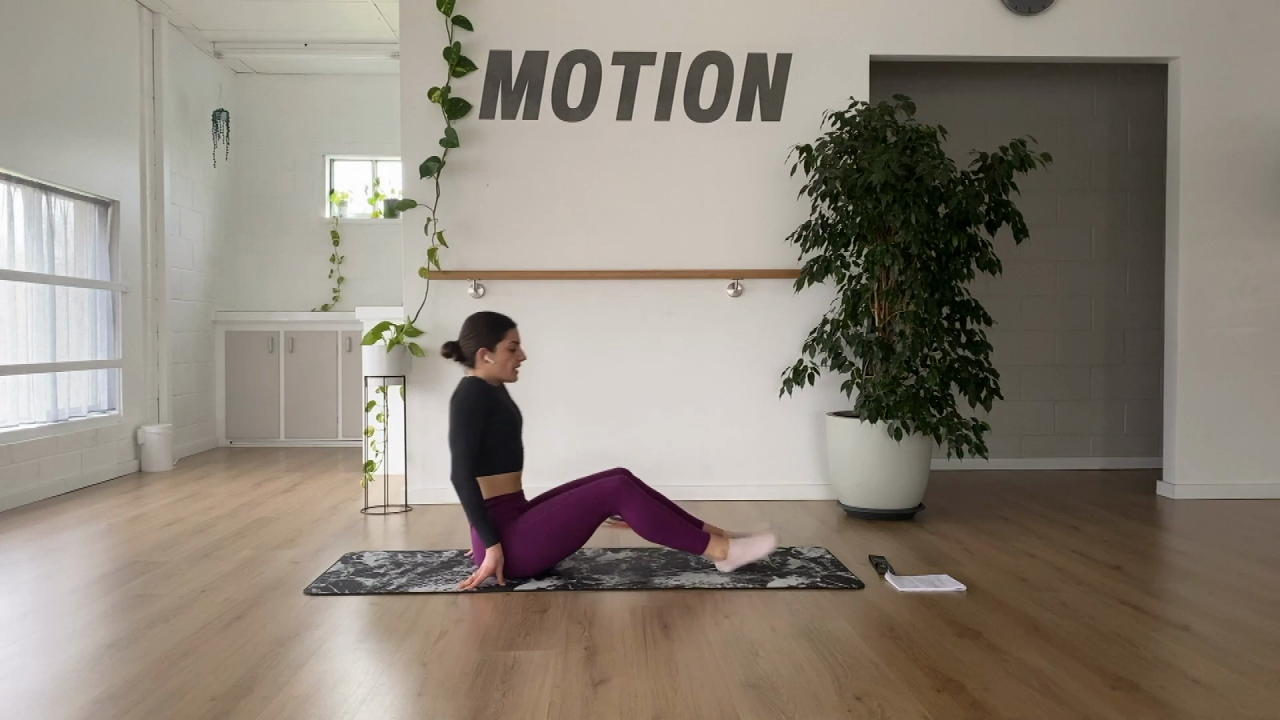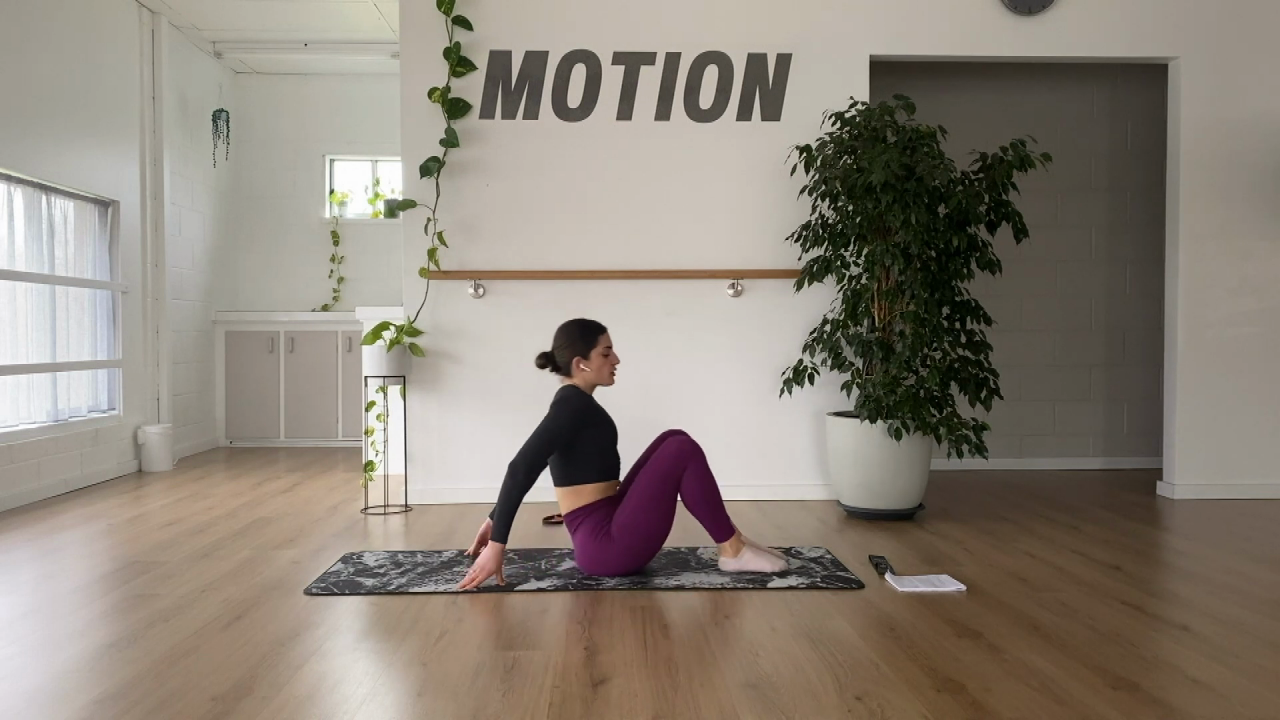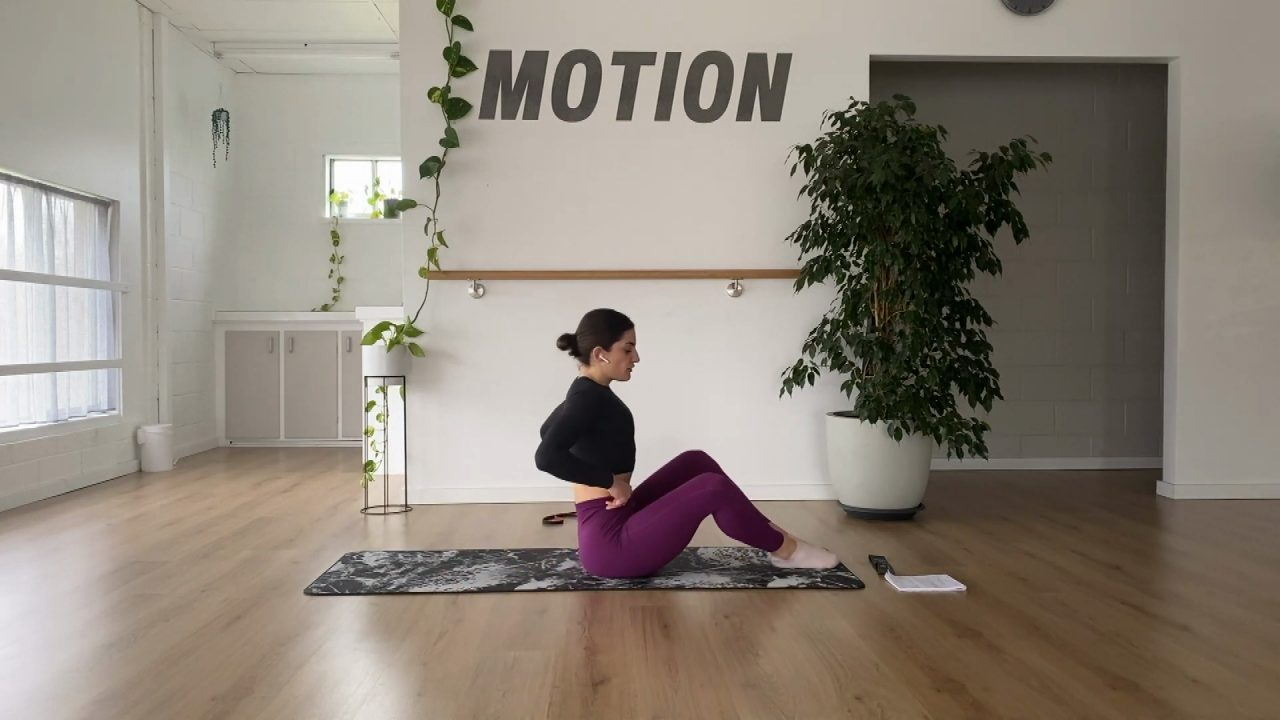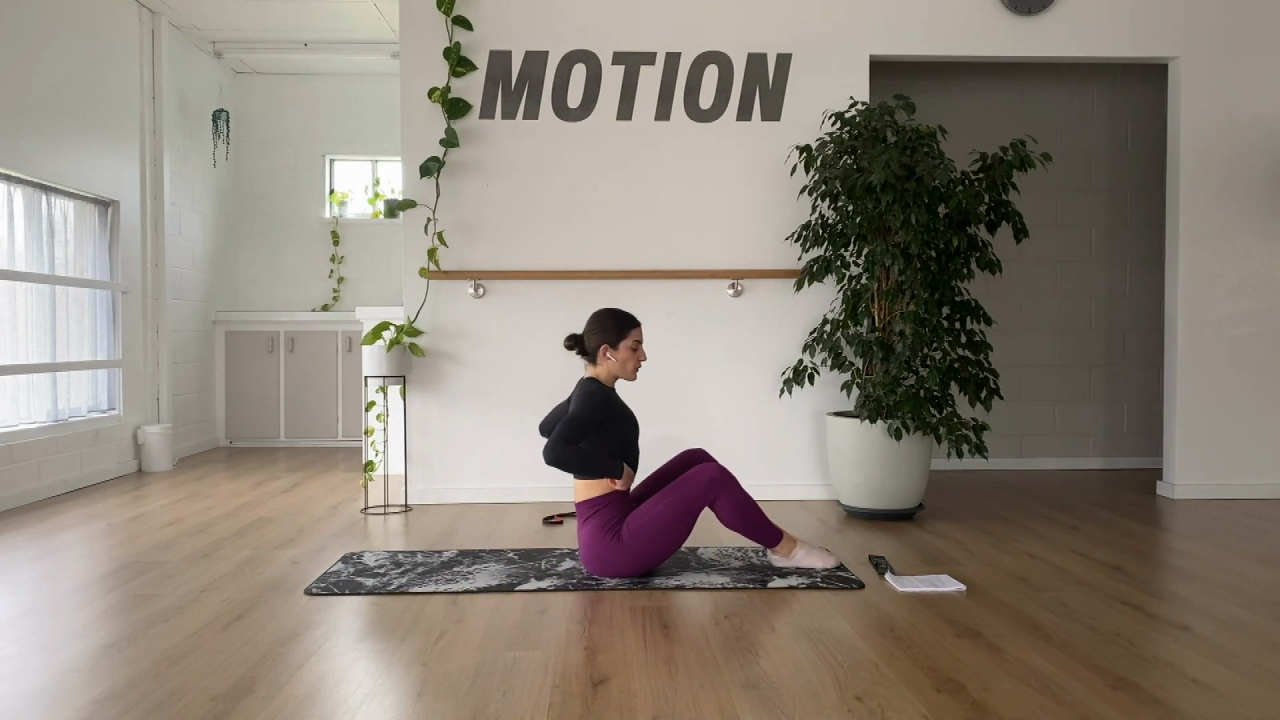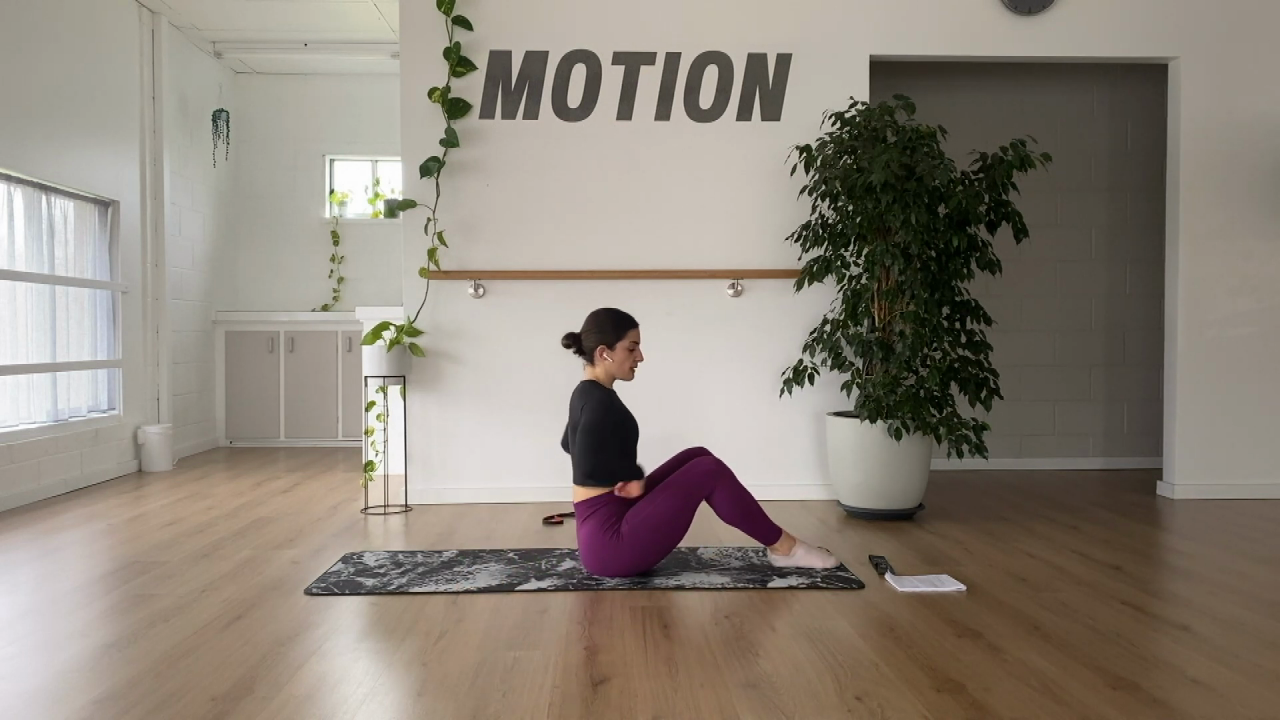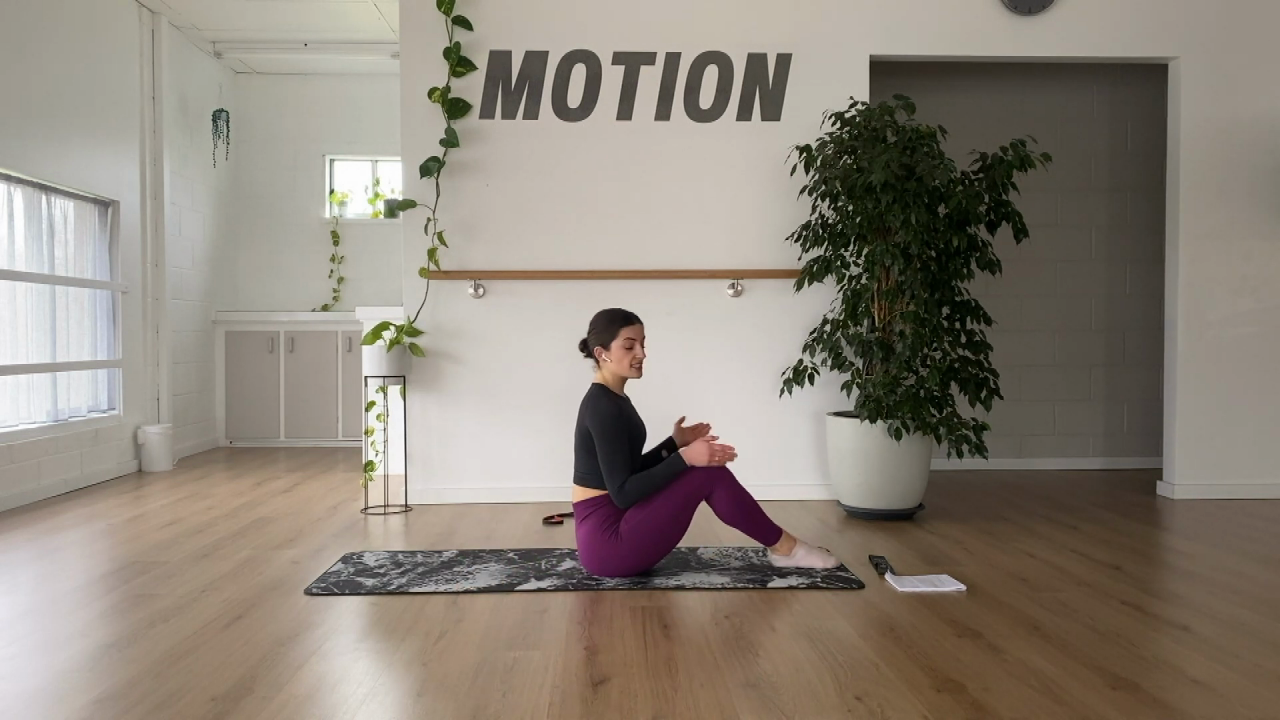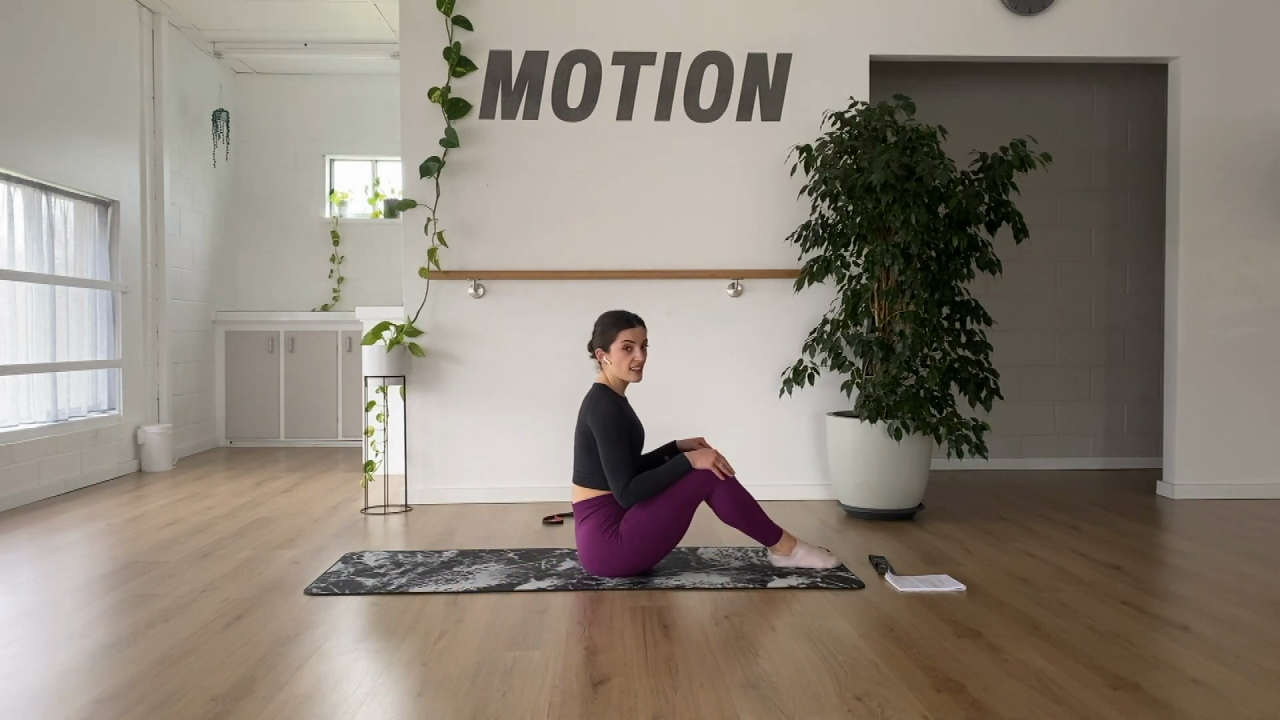
dt=0.7s
person 1, frame 1
left shoulder: (491, 391)
right shoulder: (471, 395)
right elbow: (462, 475)
right wrist: (491, 546)
left hip: (515, 519)
right hip: (507, 538)
left knee: (618, 478)
right knee: (614, 491)
left ankle: (713, 537)
right ankle: (720, 550)
person 1, frame 2
left shoulder: (574, 399)
right shoulder: (573, 406)
left elbow: (527, 463)
right elbow: (521, 469)
left wrist: (495, 523)
right wrist: (499, 543)
left hip: (603, 528)
right hip: (606, 547)
left knee: (673, 441)
right knee: (683, 449)
left ankle: (731, 542)
right ankle: (733, 549)
person 1, frame 3
left shoulder: (589, 392)
right shoulder: (588, 397)
left elbow: (548, 431)
right elbow: (546, 456)
right wrist: (610, 481)
left hip: (620, 523)
right hip: (610, 545)
left knee: (696, 462)
right knee: (714, 488)
left ankle: (770, 533)
right ankle: (784, 549)
person 1, frame 4
left shoulder: (591, 391)
right shoulder: (596, 397)
left elbow: (547, 427)
right elbow: (555, 452)
right wrist: (616, 470)
left hip: (614, 522)
right hip: (610, 544)
left knee: (696, 460)
right knee: (711, 476)
left ankle: (771, 535)
right ankle: (784, 548)
person 1, frame 5
left shoulder: (589, 393)
right shoulder: (598, 399)
left elbow: (570, 443)
right elbow: (586, 465)
right wrist: (633, 473)
left hip: (608, 528)
right hip: (610, 543)
left knee: (698, 457)
right knee: (708, 472)
left ankle: (777, 541)
right ankle: (784, 547)
person 1, frame 6
left shoulder: (611, 400)
right shoulder: (604, 406)
right elbow: (623, 493)
left wrist: (675, 444)
right wrist: (683, 458)
left hip: (612, 527)
right hip: (609, 544)
left knee: (701, 464)
right knee: (708, 473)
left ankle: (778, 542)
right ankle: (784, 547)
person 1, frame 7
left shoulder: (610, 400)
right shoulder: (605, 407)
right elbow: (626, 492)
left wrist: (678, 448)
right wrist: (688, 460)
left hip: (612, 530)
right hip: (609, 544)
left knee: (704, 467)
right knee: (708, 474)
left ankle: (780, 543)
right ankle: (784, 547)
